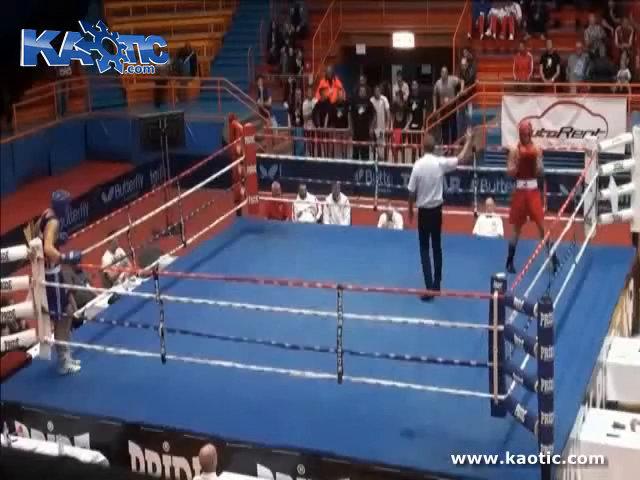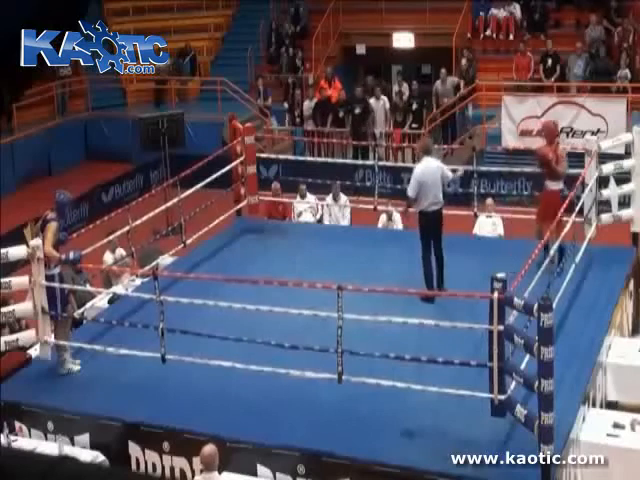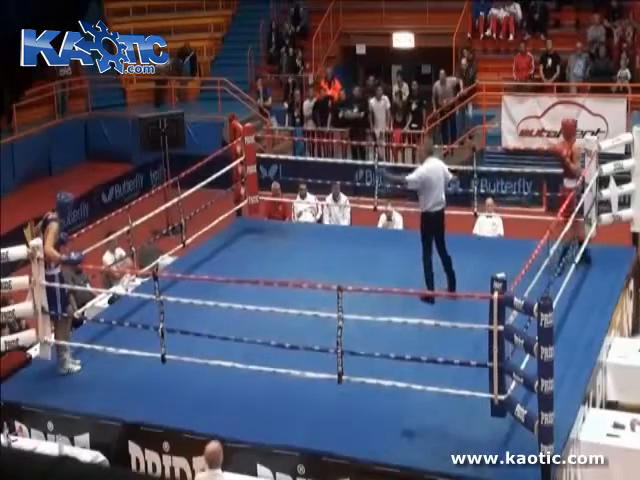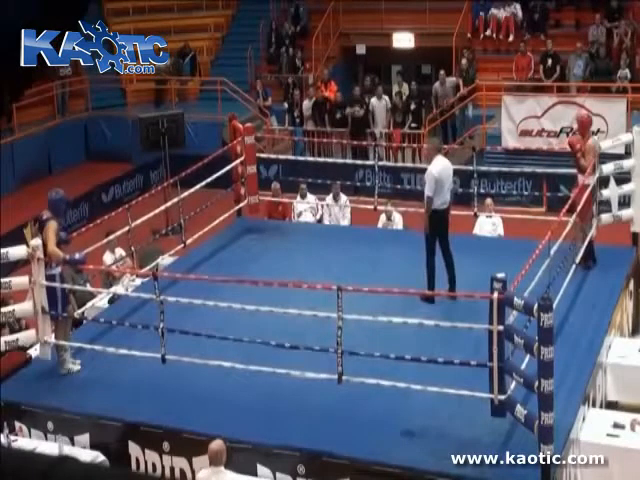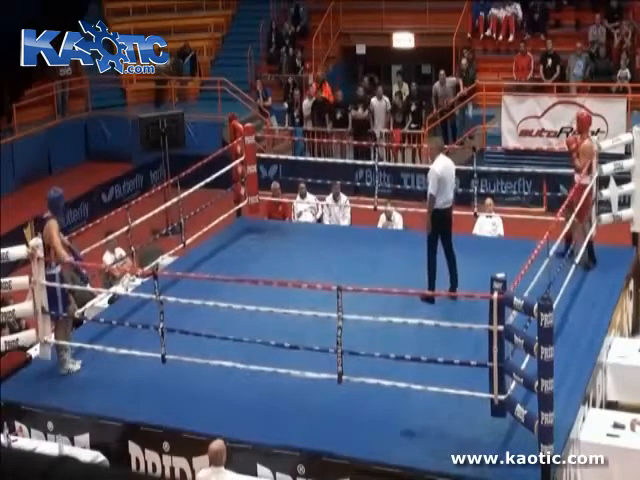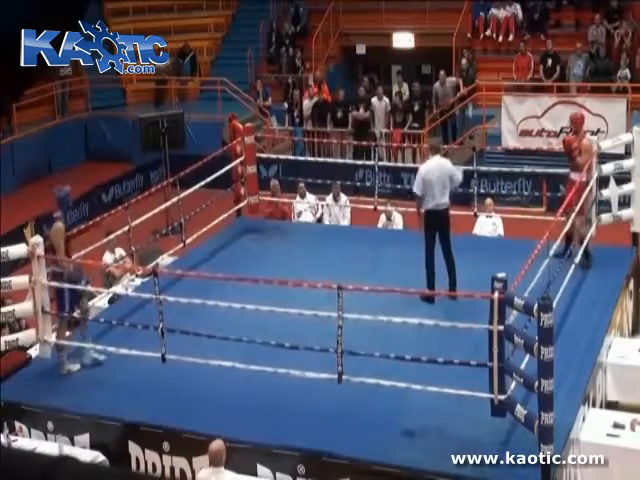
dt=0.4s
person 1, frame 1
left shoulder: (47, 215)
right shoulder: (53, 222)
left elbow: (37, 228)
right elbow: (48, 248)
right wrist: (66, 257)
left hip: (53, 271)
right hip: (51, 273)
left knee: (68, 311)
right knee: (60, 318)
left ankle: (66, 355)
right ankle: (63, 362)
person 1, frame 2
left shoulder: (49, 216)
right shoulder: (53, 223)
left elbow: (38, 229)
right elbow: (47, 250)
right wrist: (66, 258)
left hip: (53, 272)
right hip: (51, 274)
left knee: (68, 311)
right knee: (60, 318)
left ankle: (66, 356)
right ankle: (63, 362)
person 1, frame 3
left shoulder: (50, 217)
right shoulder: (54, 224)
left elbow: (38, 230)
right elbow: (48, 250)
right wrist: (67, 259)
left hip: (53, 272)
right hip: (51, 274)
left knee: (67, 313)
right knee: (60, 318)
left ankle: (66, 356)
right ankle: (63, 363)
person 1, frame 4
left shoulder: (45, 216)
right shoulder: (52, 223)
left elbow: (41, 235)
right elbow: (51, 249)
left wrist: (61, 238)
right wrist: (70, 259)
left hip: (53, 272)
right hip: (52, 274)
left knee: (68, 312)
right knee: (60, 318)
left ankle: (66, 356)
right ankle: (63, 363)
person 1, frame 5
left shoulder: (50, 219)
right shoulder: (52, 222)
right elbow: (58, 248)
left wrist: (74, 254)
right wrist: (71, 261)
left hip: (55, 272)
right hip: (52, 274)
left knee: (69, 311)
right knee: (60, 319)
left ankle: (67, 356)
right ankle: (64, 363)
person 1, frame 6
left shoulder: (60, 221)
right shoulder: (59, 226)
right elbow: (61, 258)
left wrist: (75, 271)
right wrist: (72, 275)
left hip: (67, 271)
right hip: (63, 274)
left knee: (84, 307)
right knee: (65, 318)
left ankle: (88, 353)
right ankle: (64, 363)
person 2, frame 1
left shoulder: (418, 165)
right shoulder: (440, 162)
left elbow: (412, 192)
right elbow: (461, 159)
left wrist: (410, 209)
right wrist: (468, 140)
left hip: (423, 211)
right hip: (436, 209)
left knee: (424, 249)
right knee: (437, 247)
left ankle: (429, 288)
right ankle: (436, 284)
person 2, frame 2
left shoulder: (419, 169)
right shoulder: (438, 165)
left elbow: (412, 196)
right elbow: (451, 178)
left wrist: (406, 210)
right wrist: (459, 173)
left hip: (425, 214)
right hip: (438, 211)
left knee: (426, 252)
right knee: (438, 249)
left ankle: (430, 291)
right ankle: (440, 285)
person 2, frame 3
left shoulder: (424, 170)
right shoulder: (441, 164)
left elbow: (405, 181)
right elbow: (449, 179)
left wrist: (386, 175)
right wrist: (452, 176)
left hip: (428, 214)
right hip: (440, 211)
left knee: (427, 254)
right knee: (442, 249)
left ankle: (430, 292)
right ankle: (452, 286)
person 2, frame 4
left shoulder: (433, 169)
right shoulder: (447, 164)
left elbow: (429, 197)
left wrist: (425, 219)
left hip: (434, 213)
right hip: (445, 211)
left knee: (430, 253)
right knee: (446, 249)
left ankle: (430, 292)
right ankle: (452, 288)
person 2, frame 5
left shoulder: (435, 168)
right shoulder: (450, 163)
left elbow: (432, 196)
left wrist: (428, 218)
left hip: (437, 212)
right hip: (448, 210)
left knee: (432, 253)
right knee: (449, 249)
left ankle: (431, 292)
right ankle: (453, 288)
person 2, frame 6
left shoulder: (424, 168)
right shoulder: (447, 164)
left elbow: (418, 195)
right elbow: (457, 182)
left wrist: (419, 213)
right wrist: (459, 172)
left hip: (430, 213)
right hip: (444, 211)
left knee: (430, 253)
right knee: (447, 250)
left ankle: (430, 292)
right ankle: (453, 289)
person 3, frame 1
left shoulder: (537, 150)
right shoulder: (514, 150)
left elbow: (540, 172)
right elbow: (510, 172)
left wrist: (535, 160)
right wrist: (518, 161)
left hip: (533, 190)
right hip: (520, 191)
left knee: (542, 225)
right knee: (516, 228)
left ankle: (553, 259)
right ankle: (510, 262)
person 3, frame 2
left shoulder: (559, 150)
right shoulder: (543, 149)
left elbow: (562, 173)
left wrist: (551, 162)
right wrist: (541, 161)
left hip: (556, 190)
right hip: (545, 189)
left knee: (556, 227)
right knee: (540, 225)
left ankle: (560, 261)
right ankle: (546, 253)
person 3, frame 3
left shoulder: (576, 147)
right shoulder: (565, 145)
left elbow: (577, 171)
left wrist: (566, 159)
right wrist: (562, 158)
left hip: (573, 188)
right hip: (567, 186)
left knee: (570, 224)
right knee: (575, 224)
left ankle: (562, 261)
right ankle: (585, 255)
person 3, frame 4
left shoulder: (591, 144)
right shoulder: (581, 140)
left elbow: (588, 167)
left wrist: (578, 153)
right wrist: (576, 150)
left hip: (586, 184)
right hip: (581, 182)
left knee: (584, 220)
right knee: (584, 219)
left ankle: (590, 257)
right ankle: (586, 254)
person 3, frame 5
left shoulder: (586, 145)
right shoulder: (580, 140)
left elbow: (581, 168)
left wrist: (573, 153)
right wrist: (574, 149)
left hip: (583, 185)
right hip: (578, 183)
left knee: (583, 221)
right knee: (570, 215)
left ankle: (591, 258)
right ankle: (569, 249)
person 3, frame 6
left shoulder: (585, 142)
right shoulder: (574, 138)
left elbow: (583, 165)
left wrist: (574, 151)
right wrist: (569, 150)
left hip: (581, 182)
right hip: (572, 179)
left knee: (578, 219)
left ankle: (586, 255)
right ankle: (567, 249)
